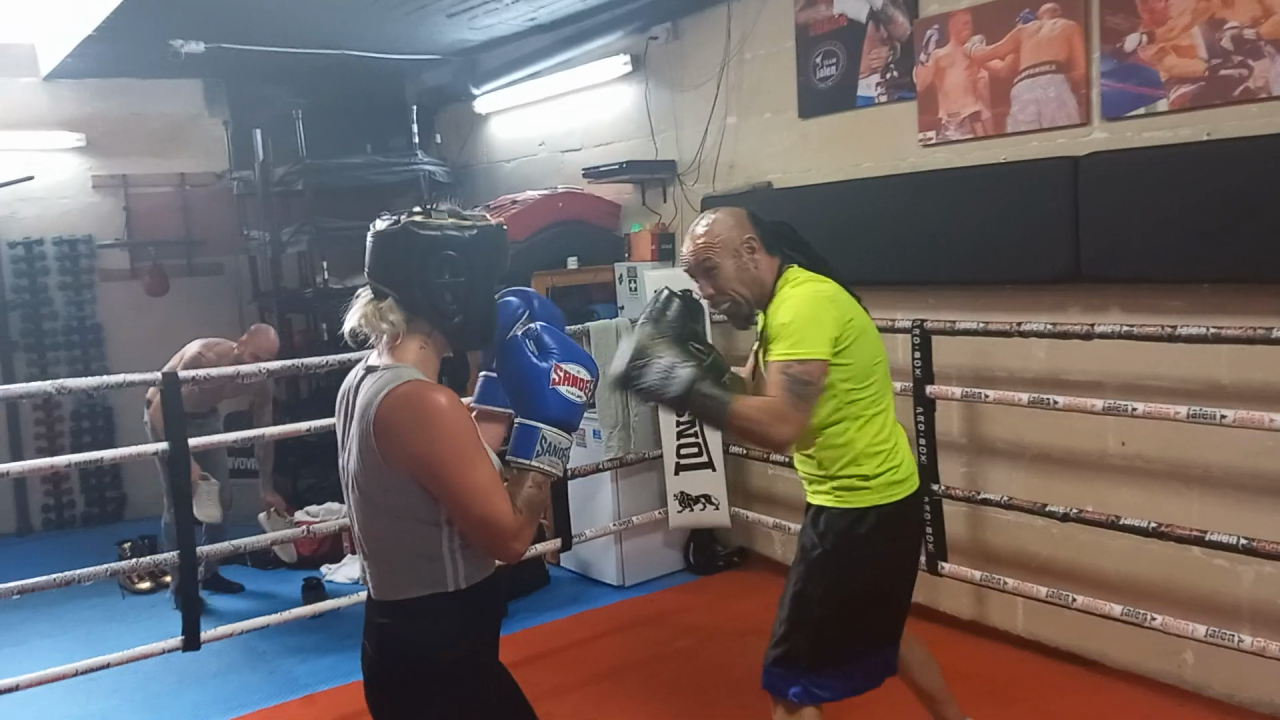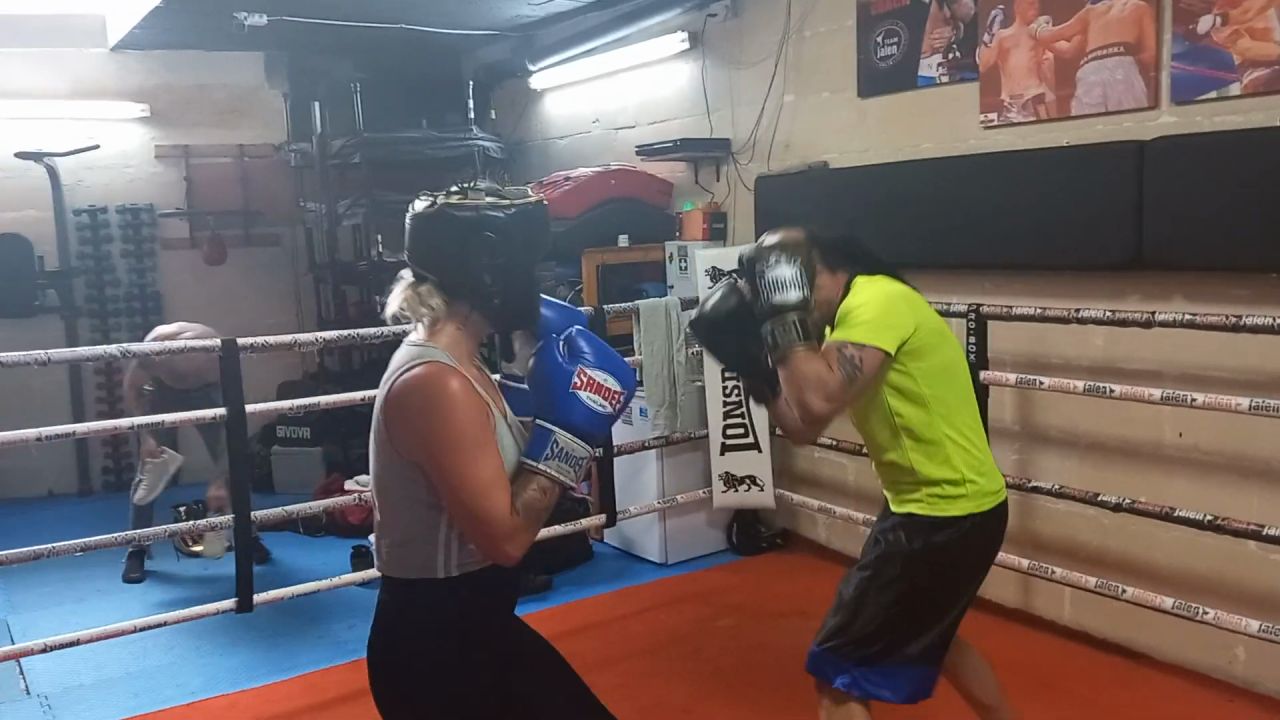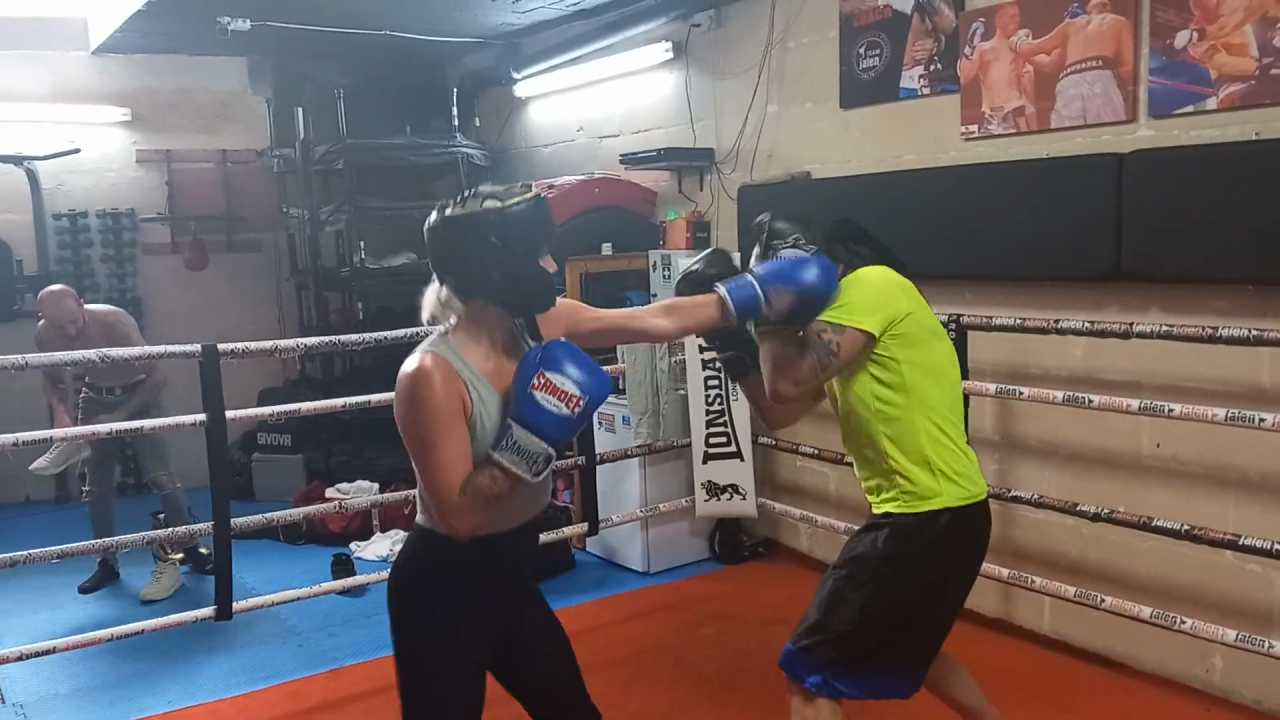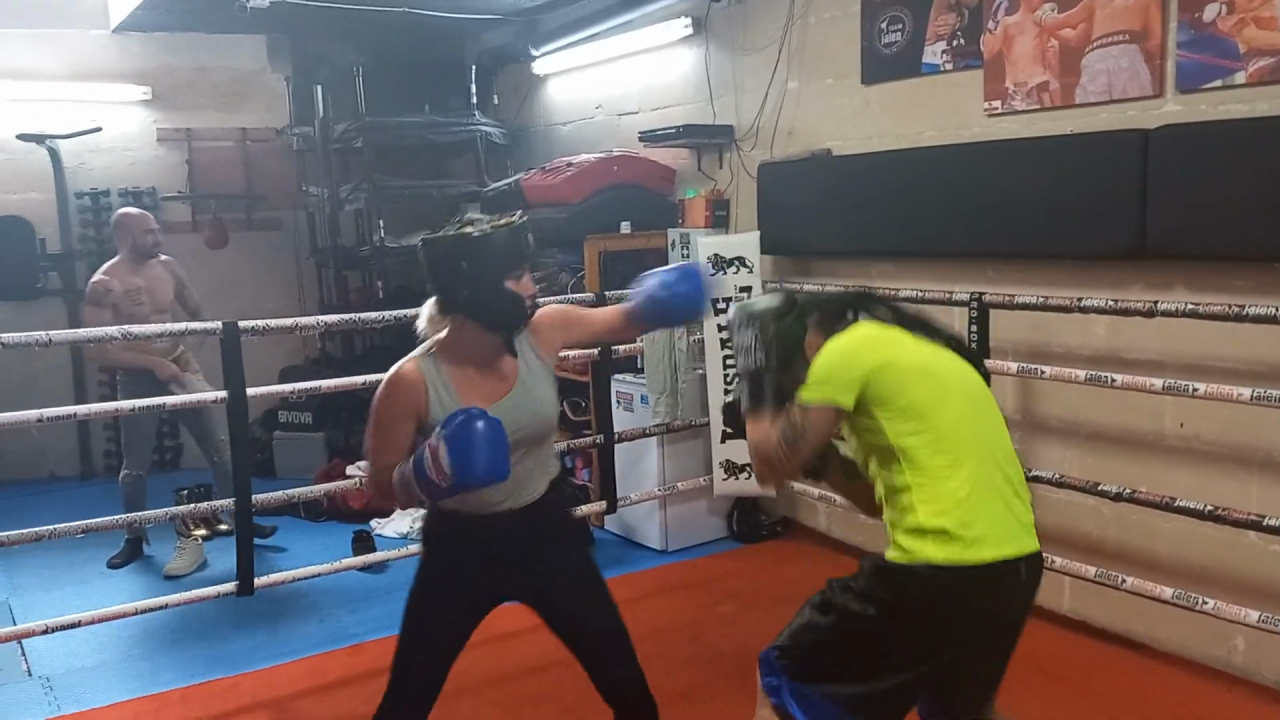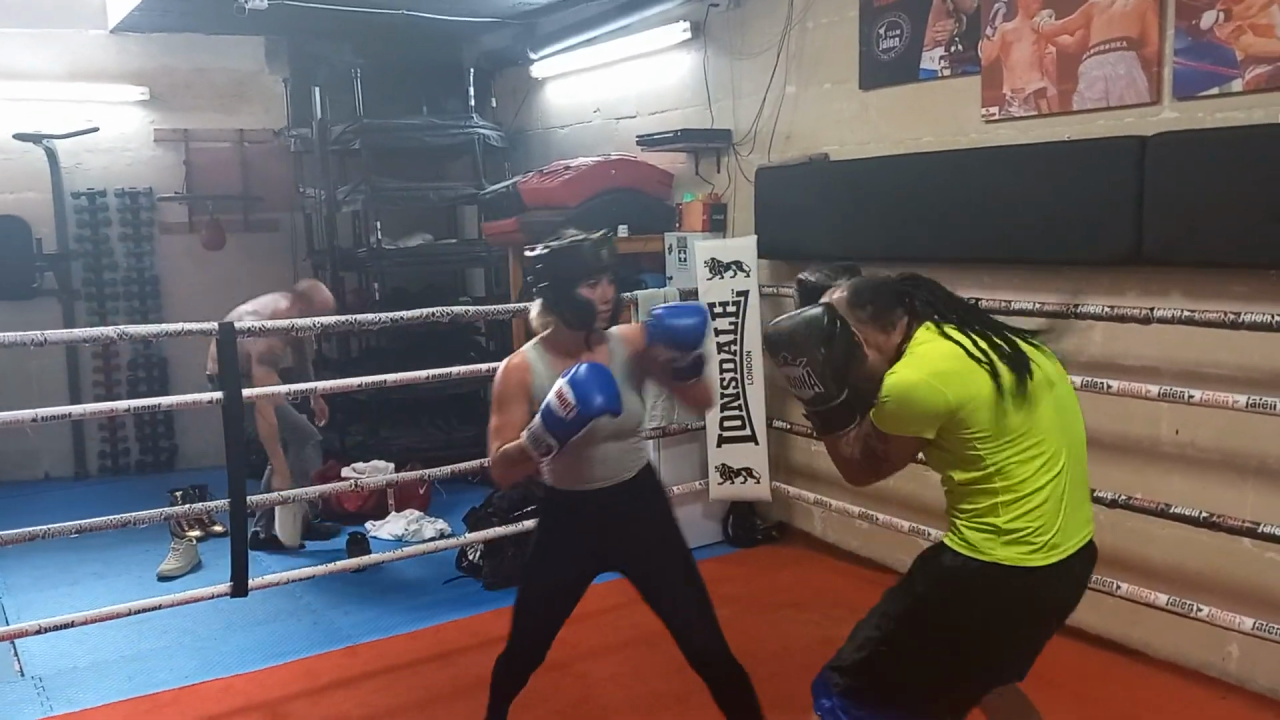
dt=0.7s
person 1, frame 1
left shoulder: (367, 380)
right shoulder: (422, 402)
right elbow: (510, 536)
left wrist: (513, 386)
right wrist: (548, 422)
left hip: (412, 635)
right hip: (437, 655)
person 1, frame 2
left shoulder: (452, 361)
right shoulder: (436, 385)
left elbow: (498, 451)
right elbow: (504, 539)
left wrist: (532, 382)
right wrist: (567, 428)
left hip: (480, 621)
right hip: (430, 638)
person 1, frame 3
left shoulder: (535, 327)
right shoulder: (431, 374)
left elbow: (655, 321)
right elbow: (456, 517)
left wrist: (757, 295)
right wrist: (531, 434)
left hip: (507, 573)
right hip: (442, 586)
person 1, frame 4
left shoulder: (537, 328)
right shoulder: (411, 381)
left elbow: (616, 324)
right elbow: (379, 488)
left wrist: (650, 307)
right wrist: (426, 476)
left hip: (546, 529)
right hip: (461, 547)
person 1, frame 5
left shoulder: (634, 342)
right shoulder: (519, 370)
left elbow: (700, 401)
right elbow: (502, 470)
left wrist: (686, 359)
right wrist: (549, 429)
left hip: (642, 509)
right hip: (569, 520)
left knee: (710, 653)
right knee: (522, 653)
person 2, frame 1
left shoulder: (805, 303)
right shoulder: (787, 300)
left elbow: (780, 427)
right elbow: (758, 400)
left wrist: (688, 387)
right wrist: (694, 365)
left hip: (862, 509)
right hip: (879, 500)
right knee: (878, 631)
person 2, frame 2
left shoulder: (875, 304)
right shoulder: (851, 316)
left elbow: (817, 404)
right elbow: (802, 426)
left wrist: (784, 311)
right wrist: (747, 362)
left hip: (945, 514)
right hip: (960, 508)
left knee: (838, 669)
right knee: (929, 628)
person 2, frame 3
left shoulder: (869, 285)
right shoulder: (848, 304)
left elbow: (790, 384)
right elbow: (778, 411)
right wrist: (730, 337)
left hip: (924, 519)
right hip: (949, 515)
left knee: (809, 672)
right knee: (912, 649)
person 2, frame 4
left shoulder: (847, 353)
right shoulder: (918, 356)
left elbow: (772, 463)
left wrist: (756, 372)
left hip: (941, 574)
right hip: (1014, 569)
left knee: (781, 682)
person 2, frame 5
left shoulder: (915, 380)
right shoulder: (985, 337)
left elbow: (861, 466)
left wrist: (819, 391)
left hip: (991, 568)
right hip: (1065, 556)
right knee: (982, 679)
person 3, frame 1
left shoulder: (261, 383)
right shoulder: (204, 358)
right elbow: (158, 409)
left wrist: (267, 489)
right wrist: (186, 462)
left hip: (205, 416)
right hip: (166, 414)
left knee: (221, 494)
left ankle: (209, 573)
right ankle: (181, 586)
person 3, frame 2
left shoulder: (219, 362)
right elbow: (132, 390)
left wrist: (220, 482)
right wrist: (145, 437)
left hip: (207, 392)
right hip: (160, 390)
right knee: (149, 467)
left ankle: (249, 537)
right ankle: (137, 551)
person 3, frame 3
left shoulder: (114, 323)
right shoulder: (45, 335)
left elbow: (156, 376)
right elbow: (54, 381)
left wrist: (119, 417)
right wrist: (61, 412)
left hip: (138, 393)
right hip: (95, 397)
left knee: (160, 476)
right knee: (96, 486)
left ankle: (190, 549)
right ankle: (107, 563)
person 3, frame 4
left shoulder: (167, 267)
right shoulder: (103, 285)
left elbow: (196, 313)
right elbow: (96, 349)
left wrist: (189, 353)
right wrist: (152, 363)
left hip: (178, 370)
right hip: (138, 378)
left knee: (218, 447)
right knee: (135, 466)
right ankle: (134, 538)
person 3, frame 5
left shoulder: (291, 311)
right shoulder: (268, 337)
left elbow: (301, 350)
right elbow: (263, 410)
left wrist: (315, 394)
right wrist: (280, 470)
left hip: (252, 373)
left knee: (291, 449)
right knee: (306, 438)
left ankle: (264, 530)
right ankle: (300, 520)
